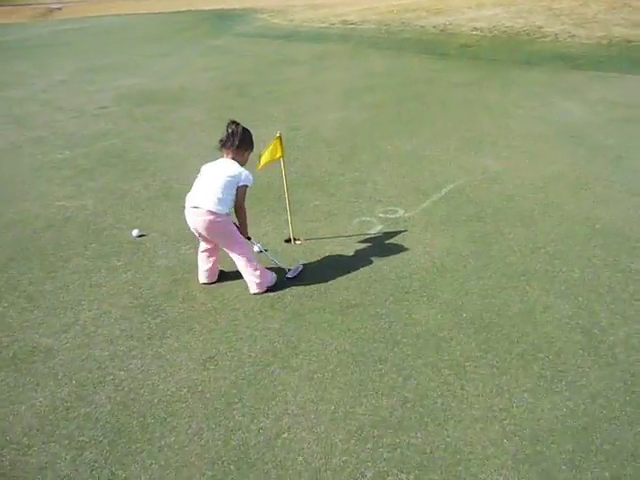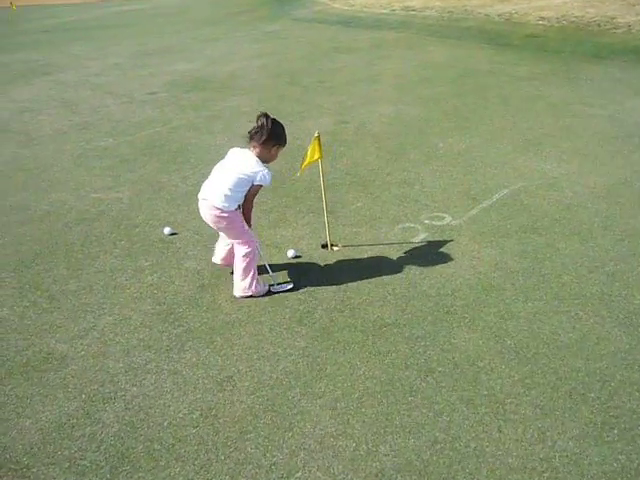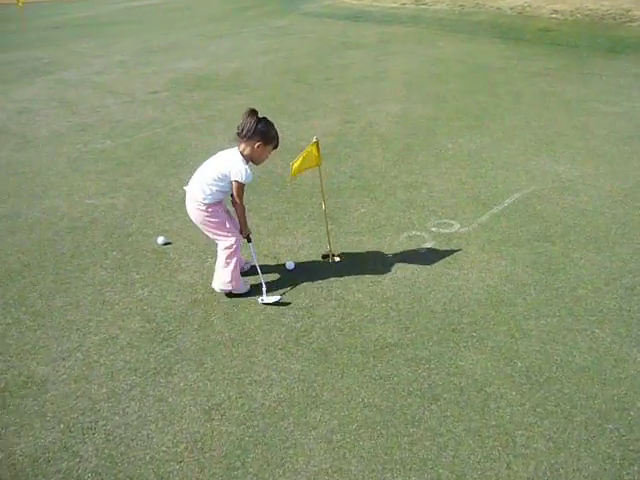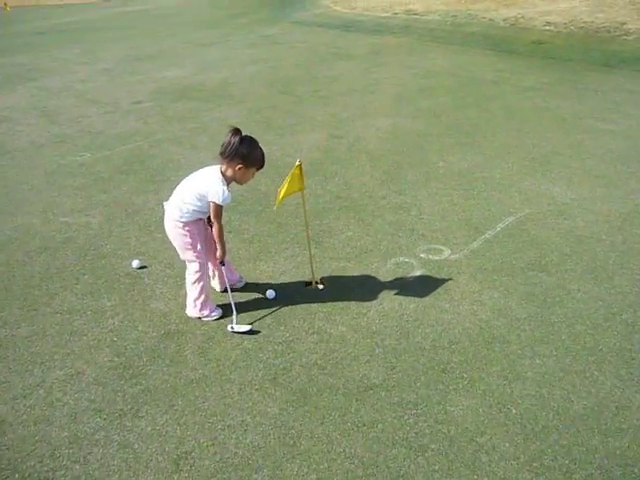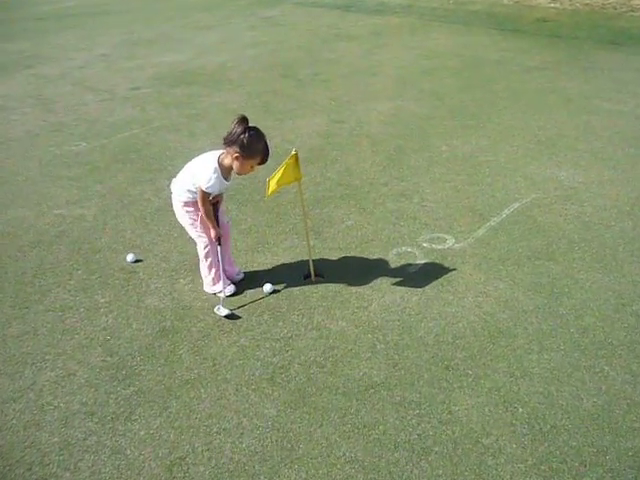
dt=0.4s
person 1, frame 1
left shoulder: (209, 166)
right shoulder: (243, 174)
right elbow: (239, 207)
right wrist: (245, 232)
left hip: (191, 212)
right hip: (211, 216)
left knee: (208, 243)
right knee: (240, 247)
left ankle: (207, 274)
person 1, frame 2
left shoulder: (235, 152)
right shoulder: (262, 173)
right elbow: (248, 202)
right wrist: (248, 225)
left hip: (205, 201)
right hip: (220, 210)
left knee: (232, 233)
right knee: (247, 244)
left ankle: (224, 257)
right ankle: (248, 287)
person 1, frame 3
left shoulder: (232, 153)
right shoulder: (241, 169)
right elbow: (238, 201)
left wrist: (239, 225)
right wrist: (244, 226)
left hip: (198, 196)
right hip: (203, 204)
left knee: (231, 229)
right knee: (231, 238)
left ankle: (234, 265)
right ankle: (226, 281)
person 1, frame 4
left shoulder: (217, 171)
right shoulder: (220, 189)
right elbow: (216, 222)
right wrist: (220, 248)
left hip: (193, 216)
right hip: (181, 222)
left knee: (212, 248)
right knee: (198, 262)
left ankle: (224, 280)
right ankle: (199, 308)
person 1, frame 5
left shoulder: (226, 158)
right shoulder: (211, 174)
right elbow: (203, 204)
left wrist: (218, 195)
right wrist: (212, 227)
left hip: (207, 196)
right hip: (187, 201)
left knee: (223, 231)
right knee: (207, 240)
left ankle: (226, 271)
right ankle: (214, 282)
